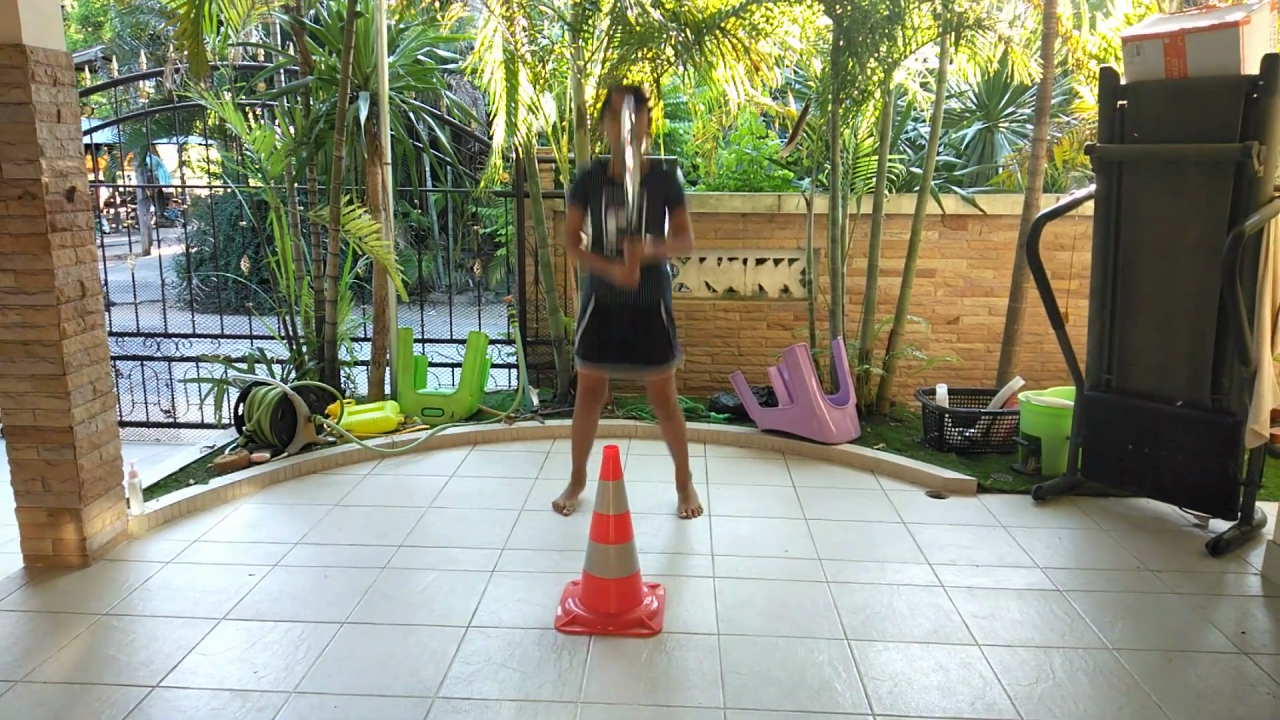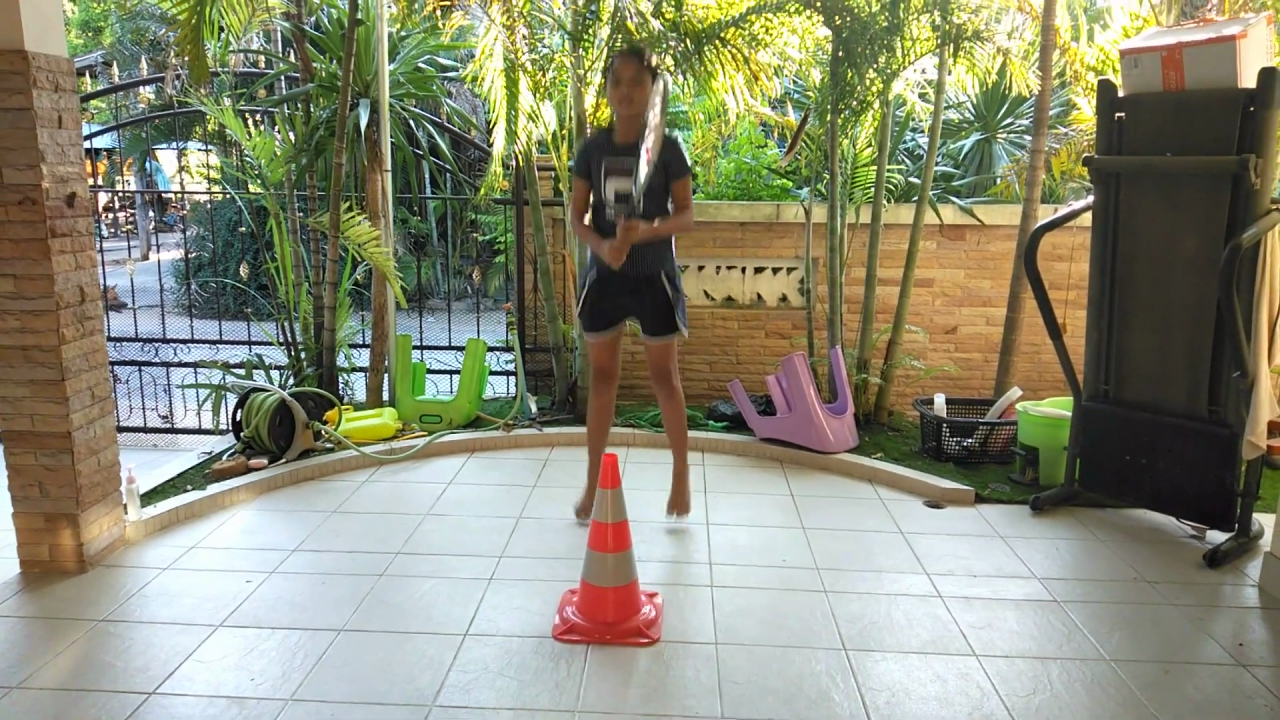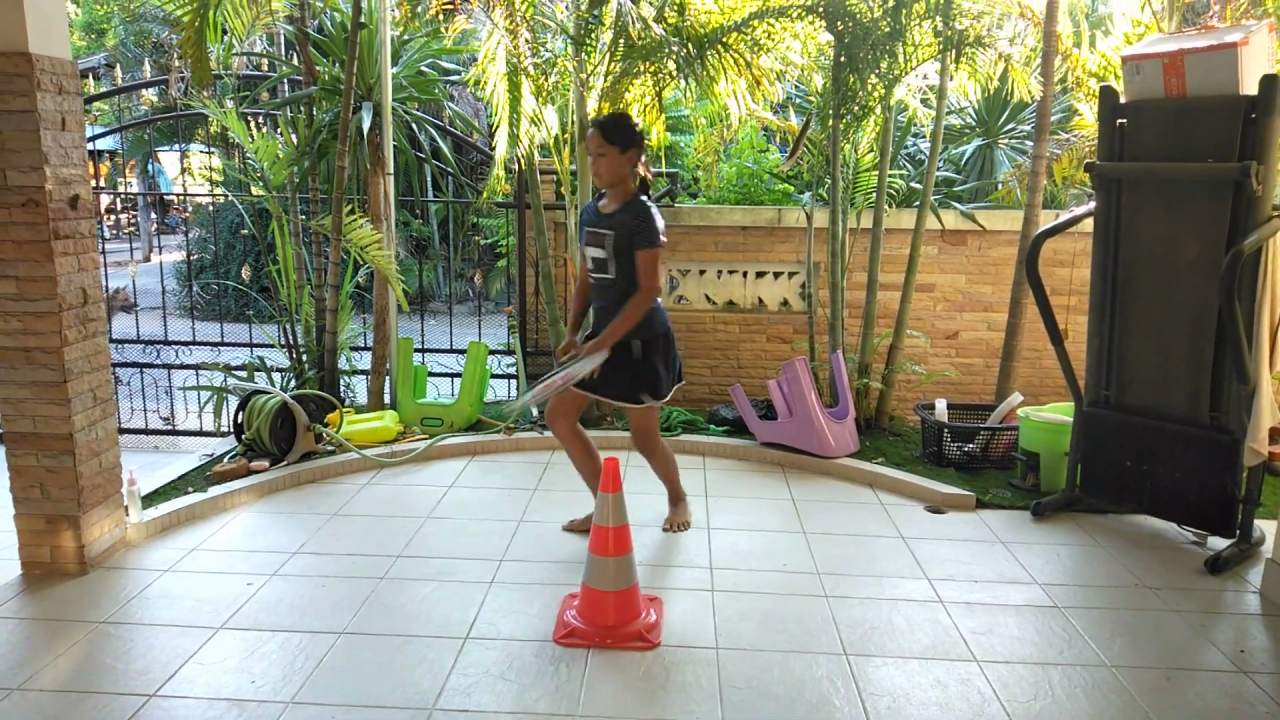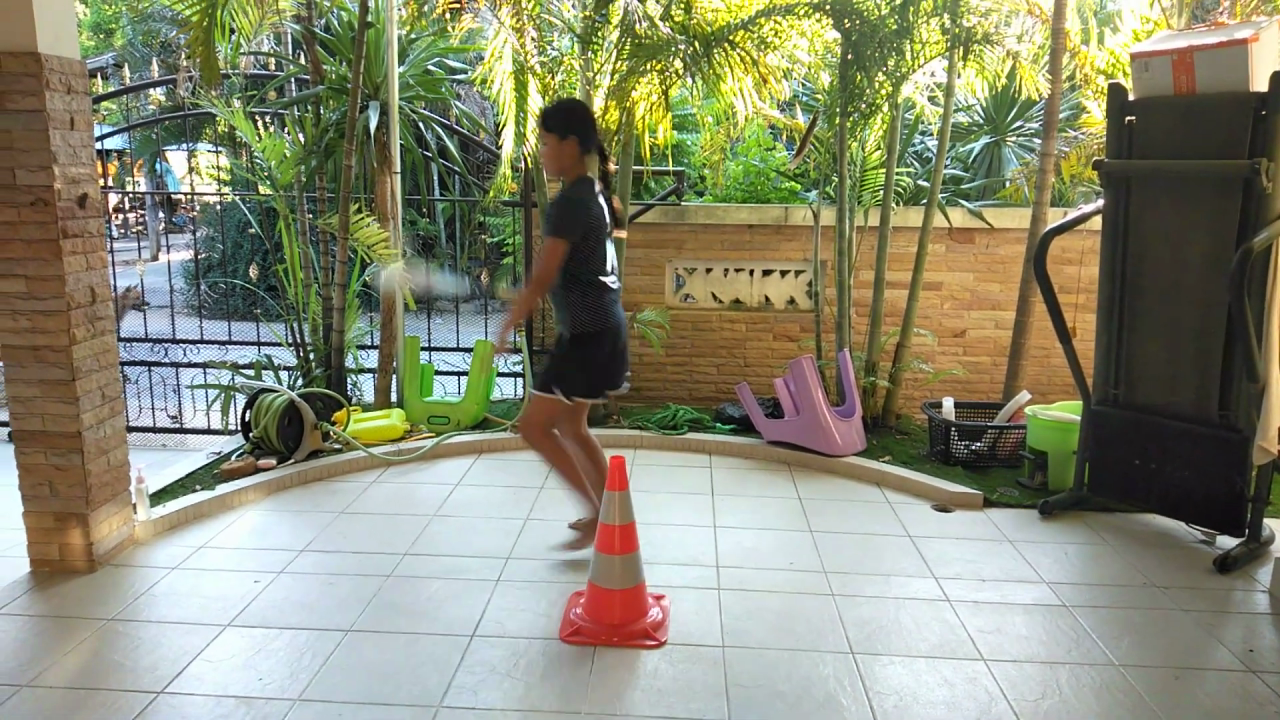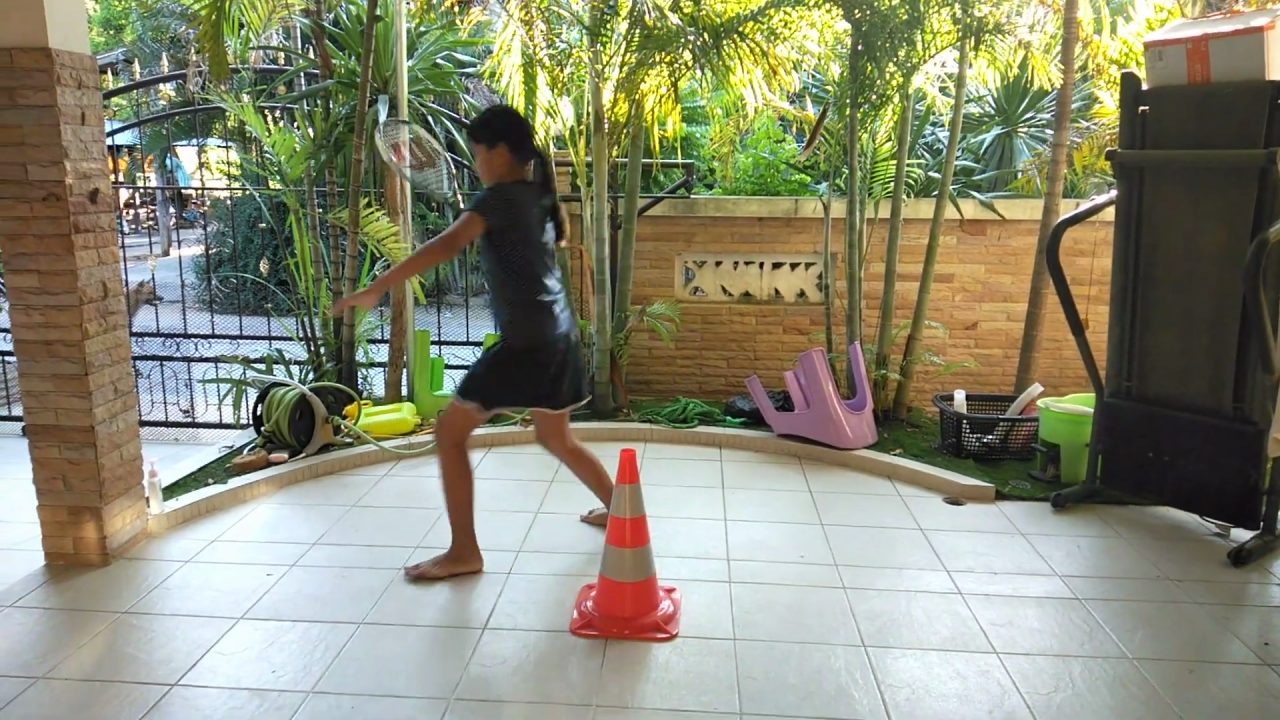
dt=0.3s
person 1, frame 1
left shoulder: (663, 179)
right shoulder: (589, 179)
left elbow: (684, 239)
right elbow: (572, 241)
left wrist: (650, 249)
right wrist: (608, 267)
left hip: (652, 303)
right hip: (602, 302)
left knee: (664, 399)
right knee: (589, 396)
left ankle: (684, 480)
right ankle: (577, 480)
person 1, frame 2
left shoulder: (667, 148)
right shoulder: (592, 148)
left elbow: (685, 214)
right elbow: (578, 213)
left wrist: (645, 229)
right wrist: (600, 245)
left hip: (653, 275)
right hip: (605, 275)
left knee: (663, 374)
right knee: (603, 372)
left ankle: (680, 473)
right ankle: (597, 474)
person 1, frame 3
left shoulder: (641, 214)
right shoulder: (591, 212)
left elbow: (649, 290)
left wrist: (604, 340)
right wrist: (574, 334)
left hip: (641, 339)
right hip: (602, 337)
left knee: (644, 436)
right knee: (558, 415)
left ankle: (677, 498)
person 1, frame 4
left shoulder: (569, 201)
right shoulder: (592, 193)
left elbow: (544, 278)
left wrist: (510, 323)
right wrist: (523, 308)
left hip: (589, 331)
right hip: (600, 326)
left knee: (534, 426)
right knee: (569, 426)
left ankle: (600, 511)
right ankle: (603, 511)
person 1, frame 5
left shoulder: (499, 198)
right shoulder: (537, 197)
left elbow: (445, 246)
left wrist: (377, 287)
left hip: (523, 345)
right hip: (554, 338)
left knee: (448, 432)
right knee: (556, 438)
left ankle: (464, 551)
